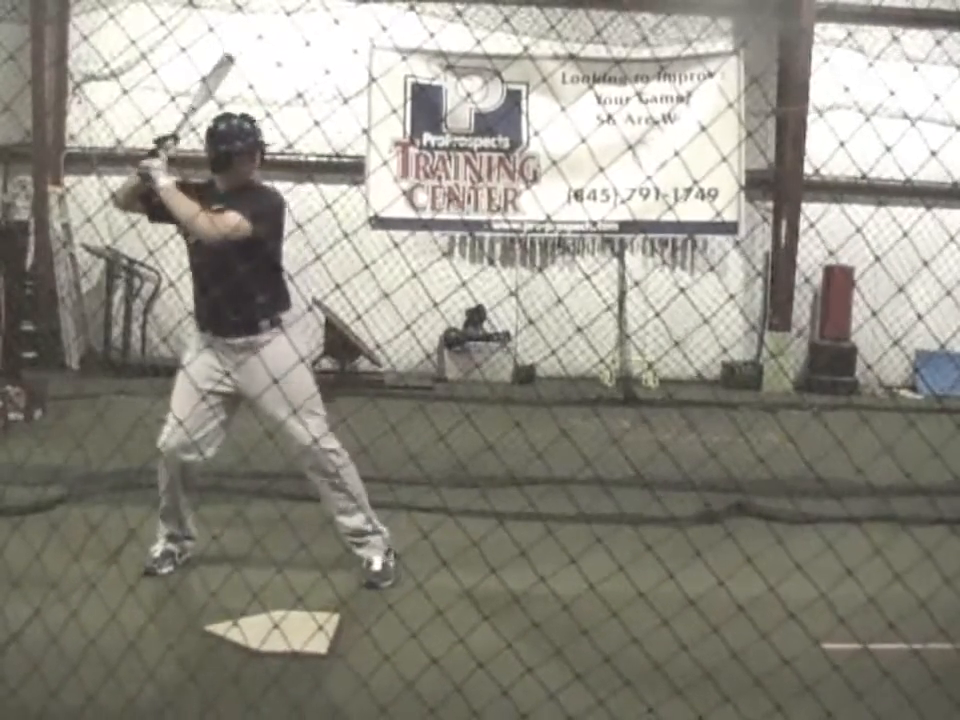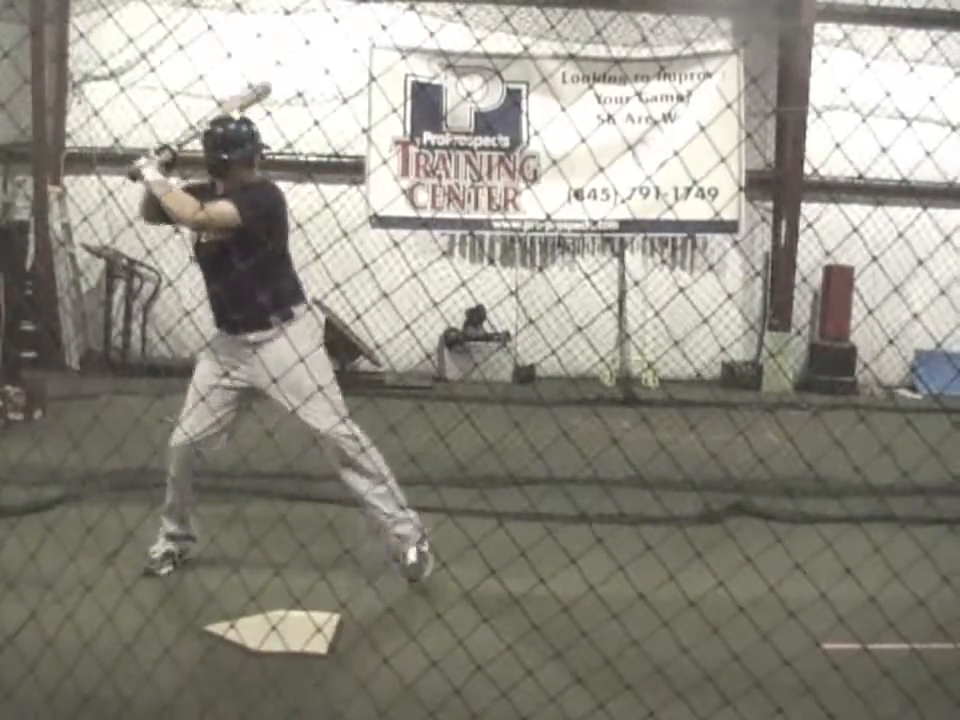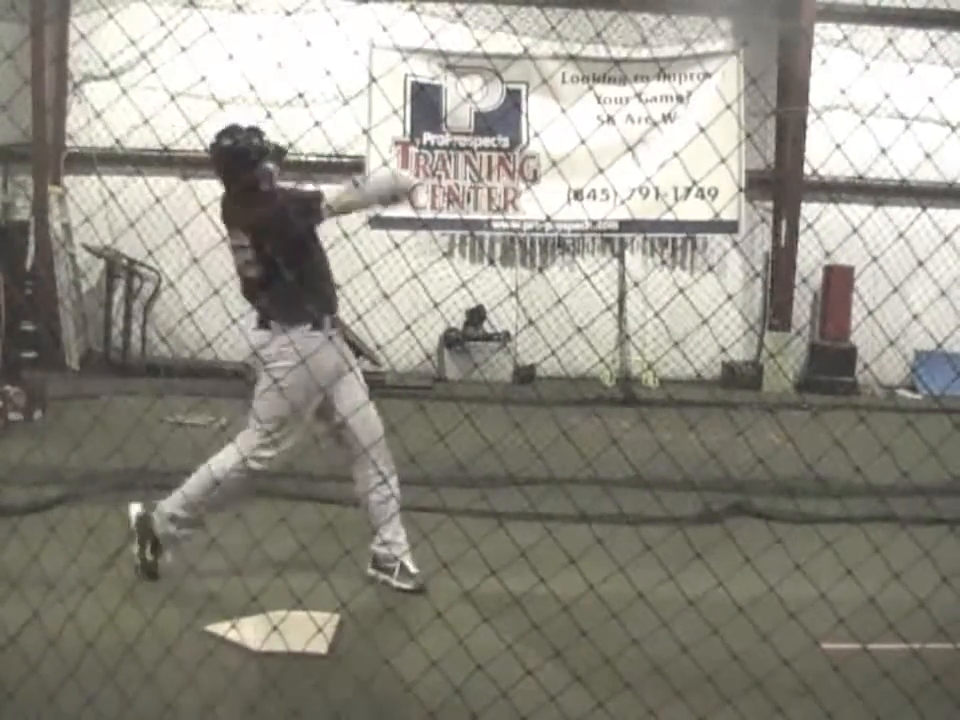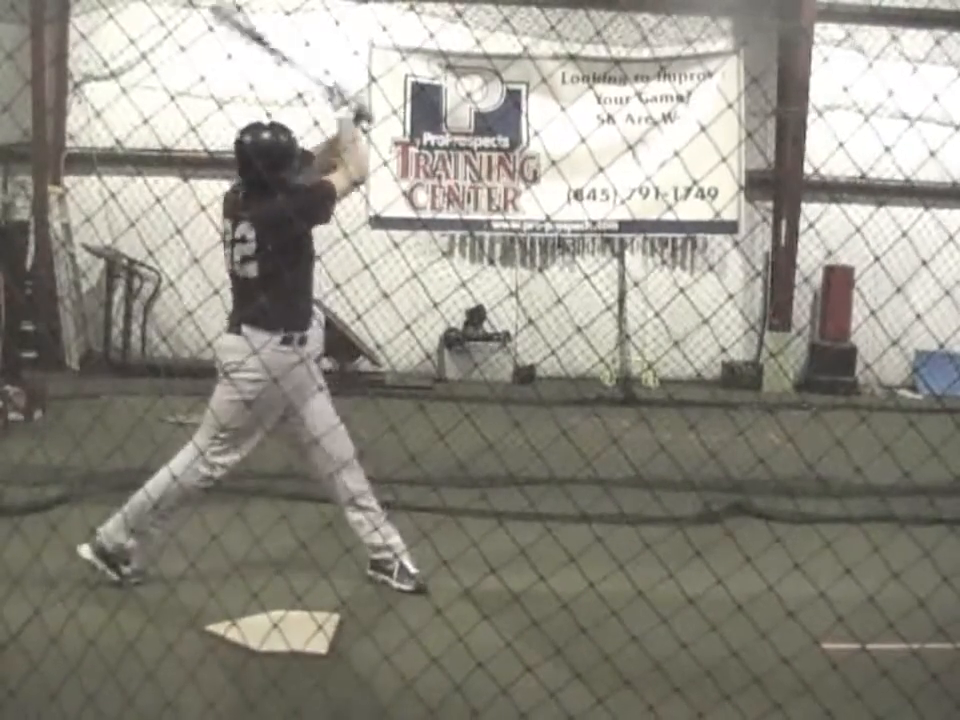
dt=0.4s
person 1, frame 1
left shoulder: (267, 201)
right shoulder: (193, 193)
left elbow: (211, 231)
right elbow: (122, 201)
left wrist: (163, 182)
right wrist: (148, 173)
left hip: (268, 341)
right hip: (212, 345)
left knee: (316, 443)
right knee: (174, 447)
left ankle: (372, 541)
right ankle: (174, 538)
person 1, frame 2
left shoulder: (264, 196)
right shoulder: (202, 193)
left elbow: (194, 217)
right elbow: (151, 215)
left wrist: (154, 177)
right wrist: (154, 176)
left hip: (284, 334)
right hip: (229, 342)
left knee: (336, 430)
right knee: (185, 442)
left ankle: (405, 532)
right ankle: (175, 537)
person 1, frame 3
left shoulder: (244, 200)
right shoulder: (268, 211)
left elbow: (316, 202)
right elbow: (334, 203)
left wrist: (369, 189)
right wrist: (379, 188)
left hip: (320, 336)
right hip: (294, 346)
left knee: (369, 442)
right knee: (255, 450)
left ankle: (389, 553)
right ankle: (160, 522)
person 1, frame 4
left shoulder: (240, 197)
right shoulder: (286, 208)
left elbow: (313, 172)
right elbow: (354, 171)
left wrist: (338, 136)
right wrist: (349, 132)
left hip: (289, 351)
right hip: (261, 356)
left knee: (335, 449)
right knee: (207, 457)
left ankle: (385, 552)
right ankle: (112, 544)
